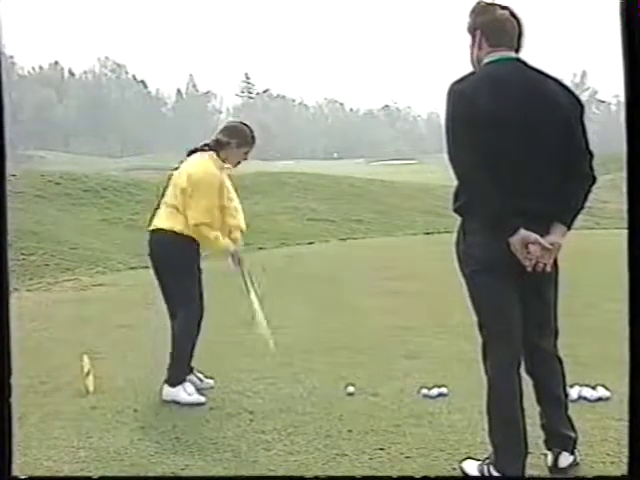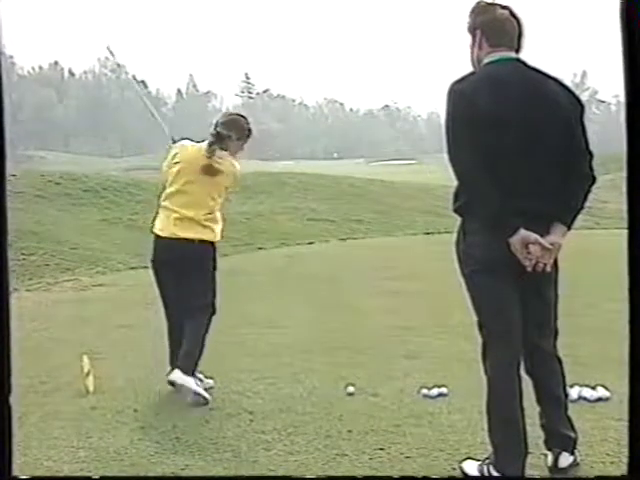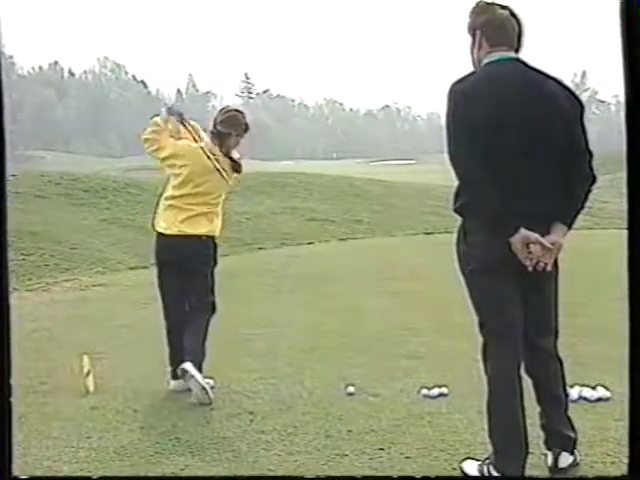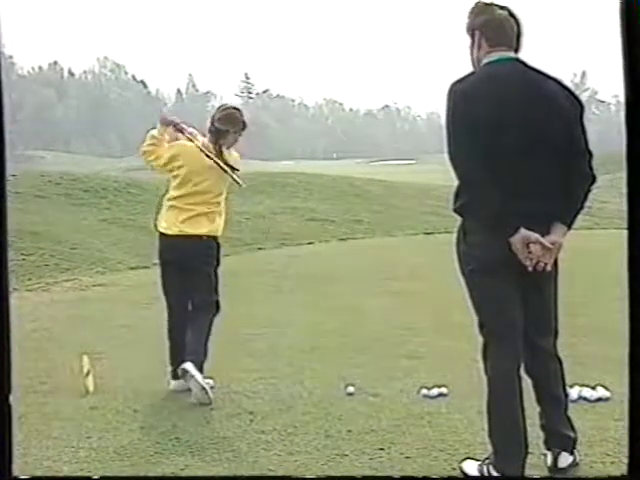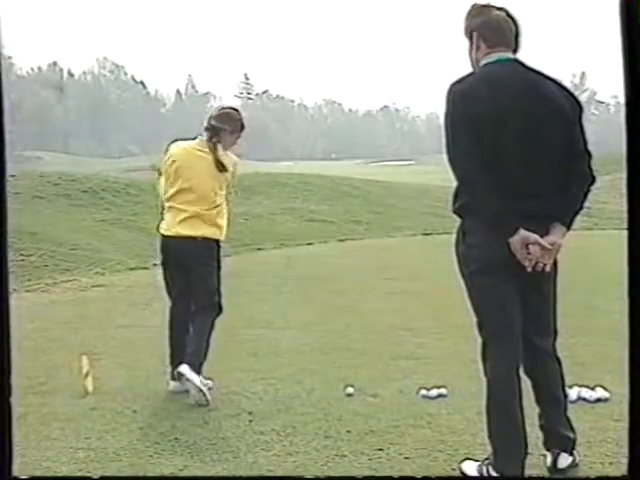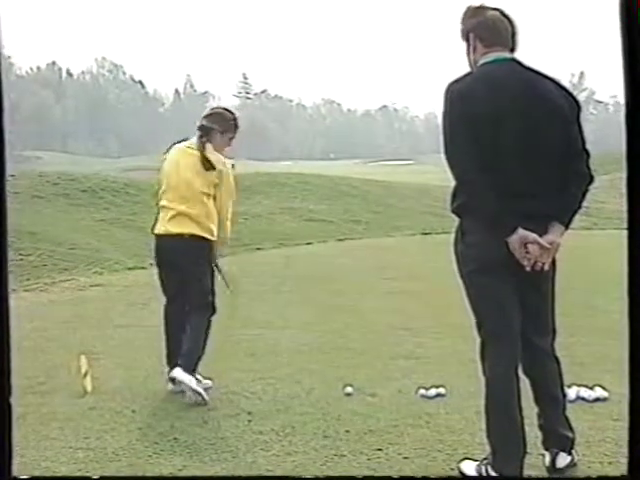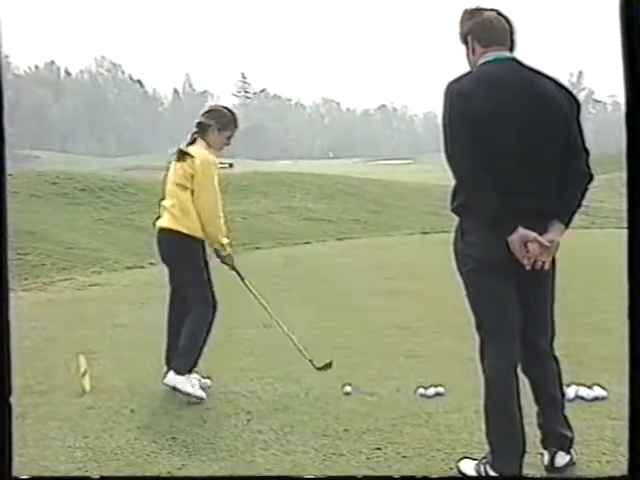
dt=0.3s
person 1, frame 1
left shoulder: (467, 91)
right shoulder: (558, 93)
left elbow: (469, 173)
right elbow: (582, 171)
left wrist: (509, 231)
right wrist: (556, 228)
left hip: (488, 237)
right hip: (542, 236)
left knee: (502, 349)
right knee: (542, 343)
person 1, frame 2
left shoulder: (467, 91)
right shoulder: (559, 93)
left elbow: (470, 173)
right elbow: (582, 170)
left wrist: (510, 231)
right wrist: (556, 228)
left hip: (487, 237)
right hip: (542, 236)
left knee: (502, 349)
right knee: (542, 343)
person 1, frame 3
left shoulder: (468, 91)
right shoulder: (558, 93)
left elbow: (470, 173)
right elbow: (582, 170)
left wrist: (510, 231)
right wrist: (557, 228)
left hip: (488, 237)
right hip: (542, 236)
left knee: (503, 349)
right knee: (542, 343)
person 1, frame 4
left shoulder: (467, 91)
right shoulder: (558, 93)
left elbow: (470, 173)
right elbow: (582, 170)
left wrist: (510, 231)
right wrist: (557, 228)
left hip: (488, 237)
right hip: (542, 236)
left knee: (503, 348)
right knee: (542, 343)
person 1, frame 5
left shoulder: (466, 92)
right shoulder: (556, 93)
left elbow: (469, 173)
right elbow: (581, 170)
left wrist: (509, 230)
right wrist: (556, 228)
left hip: (487, 237)
right hip: (542, 235)
left knee: (502, 348)
right knee: (541, 343)
person 1, frame 6
left shoulder: (464, 92)
right shoulder: (555, 92)
left elbow: (467, 173)
right elbow: (580, 170)
left wrist: (508, 231)
right wrist: (554, 228)
left hip: (486, 235)
right hip: (541, 235)
left knee: (501, 348)
right knee: (540, 342)
person 1, frame 7
left shoulder: (463, 91)
right shoulder: (554, 92)
left elbow: (467, 172)
right elbow: (579, 168)
left wrist: (508, 229)
right wrist: (555, 226)
left hip: (486, 235)
right hip: (540, 234)
left knee: (500, 347)
right knee: (539, 341)
person 2, frame 1
left shoulder: (216, 168)
right shoulder: (204, 170)
left elbow: (230, 205)
right elbow: (201, 225)
left wrist: (235, 237)
right wrist: (226, 246)
left hip: (169, 241)
right hip: (176, 242)
left knee: (186, 308)
right knee: (188, 309)
left ankle: (183, 371)
right ankle: (174, 383)
person 2, frame 2
left shoulder: (182, 152)
right shoulder: (231, 169)
left hip: (164, 242)
right hip: (198, 246)
left knee: (176, 309)
right knee: (200, 311)
left ankle: (181, 370)
right ankle: (184, 370)
person 2, frame 3
left shoulder: (184, 151)
right shoulder: (231, 167)
left elbow: (151, 141)
left wrist: (167, 119)
right wrist: (184, 124)
left hip: (167, 240)
right hip: (199, 243)
left knee: (174, 308)
right knee: (200, 308)
left ankle: (179, 373)
right ankle: (192, 363)
person 2, frame 4
left shoulder: (181, 150)
right shoulder: (231, 161)
left elbow: (151, 155)
left wrist: (165, 131)
right wrist: (180, 131)
left hip: (170, 239)
right hip: (202, 242)
left knee: (176, 306)
right knee: (204, 306)
left ankle: (179, 372)
right ankle: (193, 364)
person 2, frame 5
left shoulder: (177, 151)
right shoulder: (229, 163)
left elbow: (166, 189)
left hip: (172, 240)
right hip: (203, 243)
left knee: (179, 306)
right knee: (206, 309)
left ankle: (179, 372)
right ankle: (191, 366)
person 2, frame 6
left shoulder: (175, 153)
right shoulder: (219, 164)
left elbow: (166, 194)
right elbow: (222, 211)
right wrist: (216, 244)
left hip: (165, 238)
right hip: (194, 242)
left knee: (175, 306)
right knee: (201, 309)
left ankle: (177, 369)
right ankle: (184, 369)
person 2, frame 7
left shoulder: (185, 153)
right shoulder: (204, 159)
right elbow: (209, 209)
left wrist: (215, 242)
right wrist: (222, 246)
left hip: (169, 234)
right hip: (184, 239)
left knee: (181, 303)
right knee: (203, 305)
left ankle: (176, 369)
right ankle: (180, 371)
